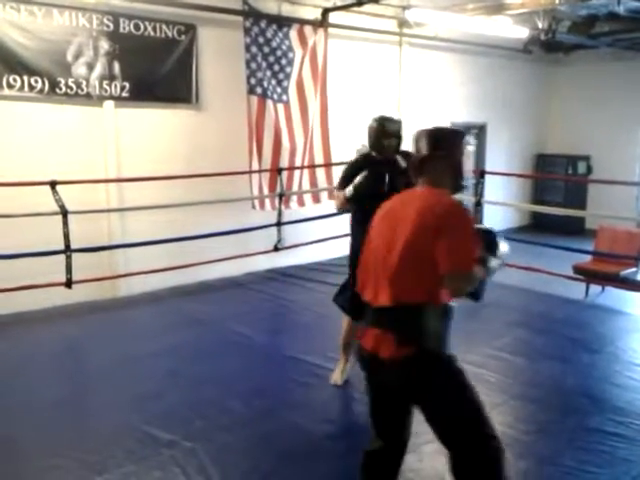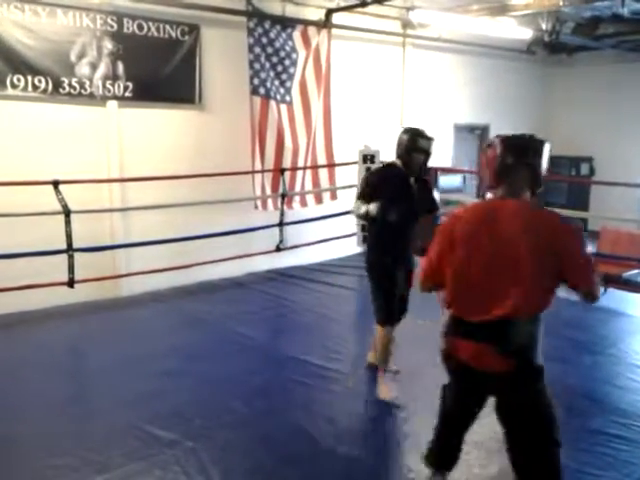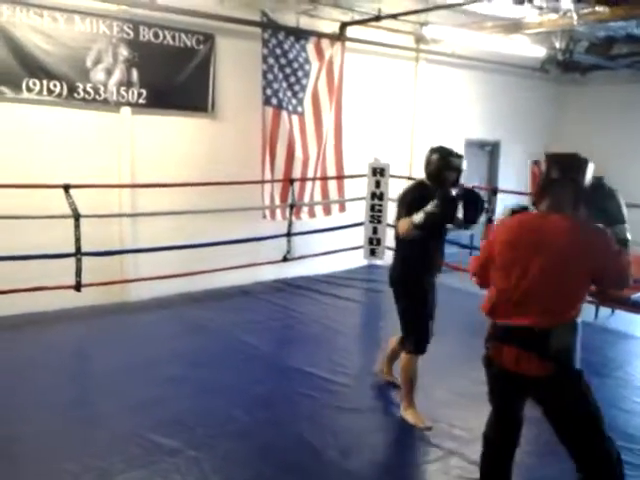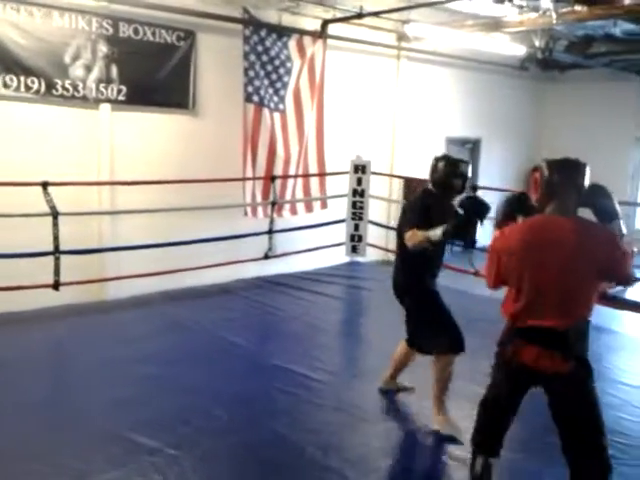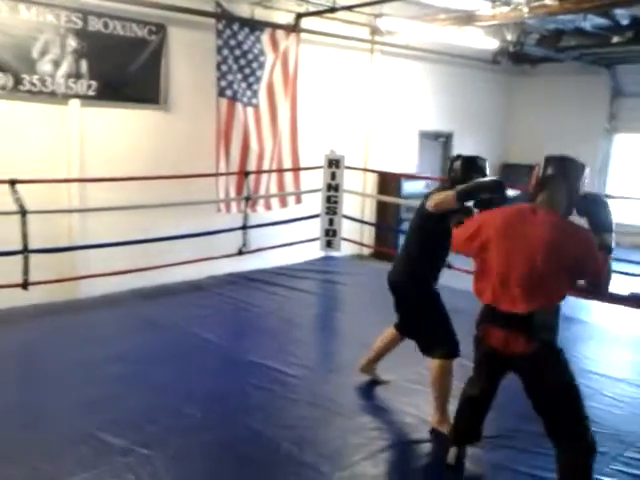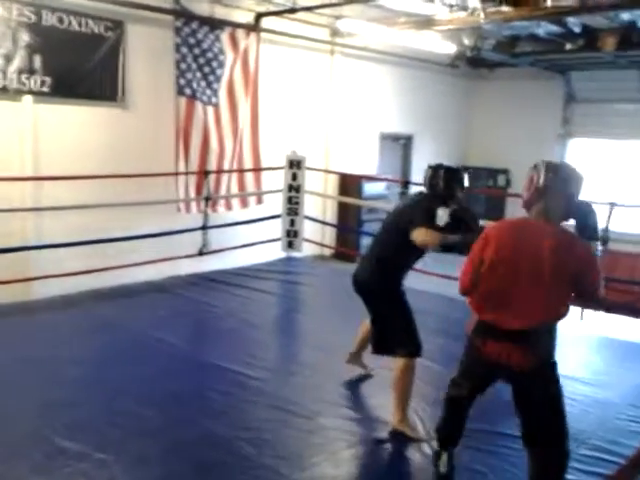
dt=0.3s
person 1, frame 1
left shoulder: (388, 207)
right shoulder: (449, 209)
right elbow: (459, 284)
right wrist: (488, 258)
left hip: (375, 339)
right hip: (416, 347)
left knee: (387, 436)
right knee: (478, 447)
person 1, frame 2
left shoulder: (459, 220)
right shoulder: (553, 227)
left elbow: (428, 281)
right elbow: (590, 290)
left hip: (460, 344)
right hip: (512, 351)
left knee: (456, 408)
person 1, frame 3
left shoulder: (505, 230)
right shoulder: (591, 238)
left elbow: (481, 277)
right elbow: (620, 282)
right wrist: (618, 229)
left hip: (502, 349)
right hip: (550, 358)
left knee: (502, 424)
right knee: (596, 453)
person 1, frame 4
left shoulder: (513, 235)
right shoulder: (598, 238)
left elbow: (493, 280)
right elbow: (625, 276)
right wrist: (612, 224)
left hip: (518, 344)
right hip: (565, 354)
left knee: (497, 401)
right knee: (588, 454)
person 1, frame 5
left shoulder: (498, 218)
right shoulder: (575, 237)
left elbow: (457, 240)
right elbow: (601, 283)
right wrist: (603, 236)
left hip: (492, 329)
right hip: (534, 341)
left knee: (478, 389)
right knee: (572, 434)
left ankle: (456, 448)
person 1, frame 6
left shoulder: (495, 234)
right shoulder: (576, 249)
left elbow: (466, 286)
right elbow: (591, 297)
left hip: (485, 340)
right hip: (533, 352)
left knee: (460, 393)
right knee: (548, 440)
person 2, frame 1
left shoulder: (403, 162)
right shoulder: (359, 166)
right elbow: (340, 202)
right wrist: (357, 186)
right knee: (355, 306)
right ankle: (343, 360)
person 2, frame 2
left shoulder: (419, 179)
right shoulder: (380, 176)
left elbow: (426, 217)
right elbow: (358, 210)
left wrist: (426, 211)
right wrist: (374, 209)
left hip: (404, 254)
right hip: (380, 255)
left knee: (393, 311)
right knee: (388, 315)
left ankle: (375, 355)
right ankle: (382, 376)
person 2, frame 3
left shoulder: (443, 194)
right shoulder: (414, 195)
left elbow: (459, 223)
right elbow: (403, 230)
left wrist: (466, 212)
right wrist: (429, 212)
left hip: (425, 273)
right hip: (407, 276)
left knee: (413, 329)
right knee: (416, 342)
left ankle: (385, 368)
right ankle: (408, 406)
person 2, frame 4
left shoulder: (441, 203)
right shoulder: (420, 204)
right elbow: (411, 240)
left wrist: (467, 218)
right wrist: (444, 229)
left hip: (418, 280)
right hip: (412, 283)
left knee: (418, 337)
right knee: (449, 344)
left ankle: (389, 381)
right ankle: (440, 411)
person 2, frame 5
right shoulder: (439, 197)
right elbow: (434, 204)
right wrist: (474, 188)
left hip: (404, 276)
right hip: (415, 281)
left knee: (405, 326)
right knee: (445, 349)
left ankle: (368, 364)
right ankle: (440, 419)
person 2, frame 6
left shoulder: (423, 203)
right shoulder: (424, 207)
left elbow: (432, 238)
right elbow: (425, 239)
left wrist: (456, 223)
right wrist: (464, 240)
left hip: (367, 274)
right hip: (381, 281)
left knee: (379, 317)
right knee: (407, 349)
left ankle: (355, 354)
right ankle: (400, 420)
